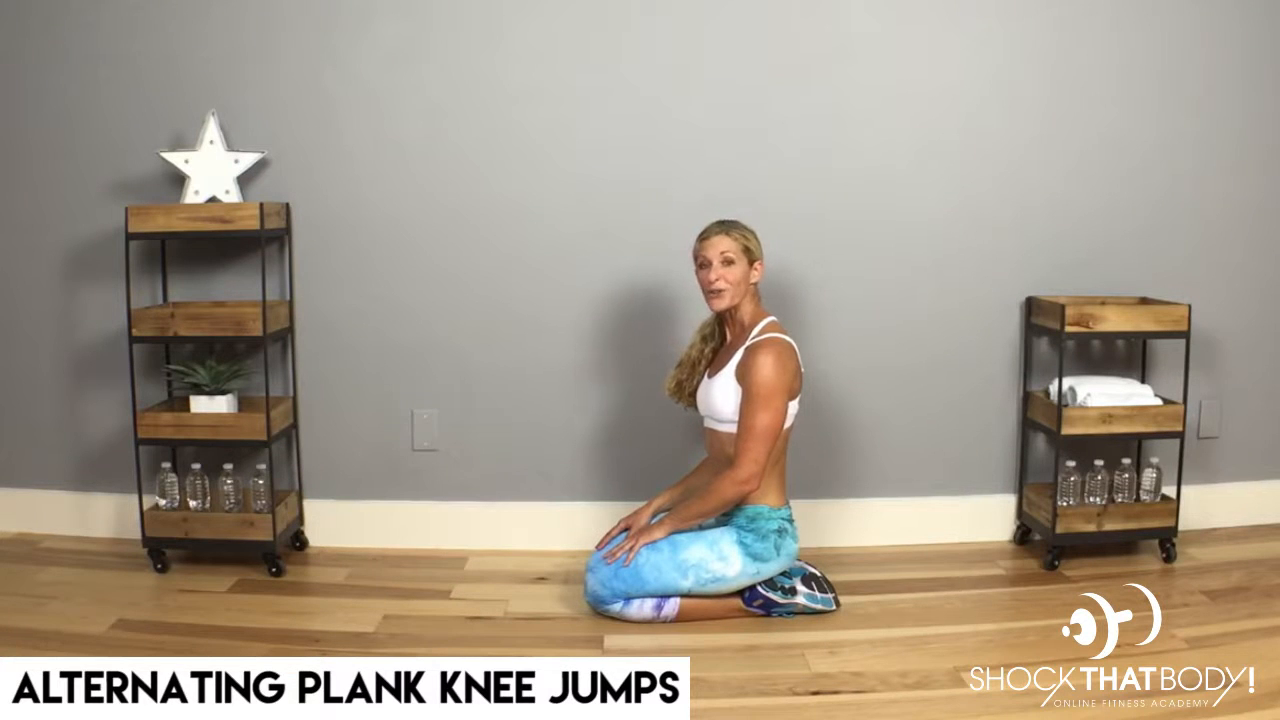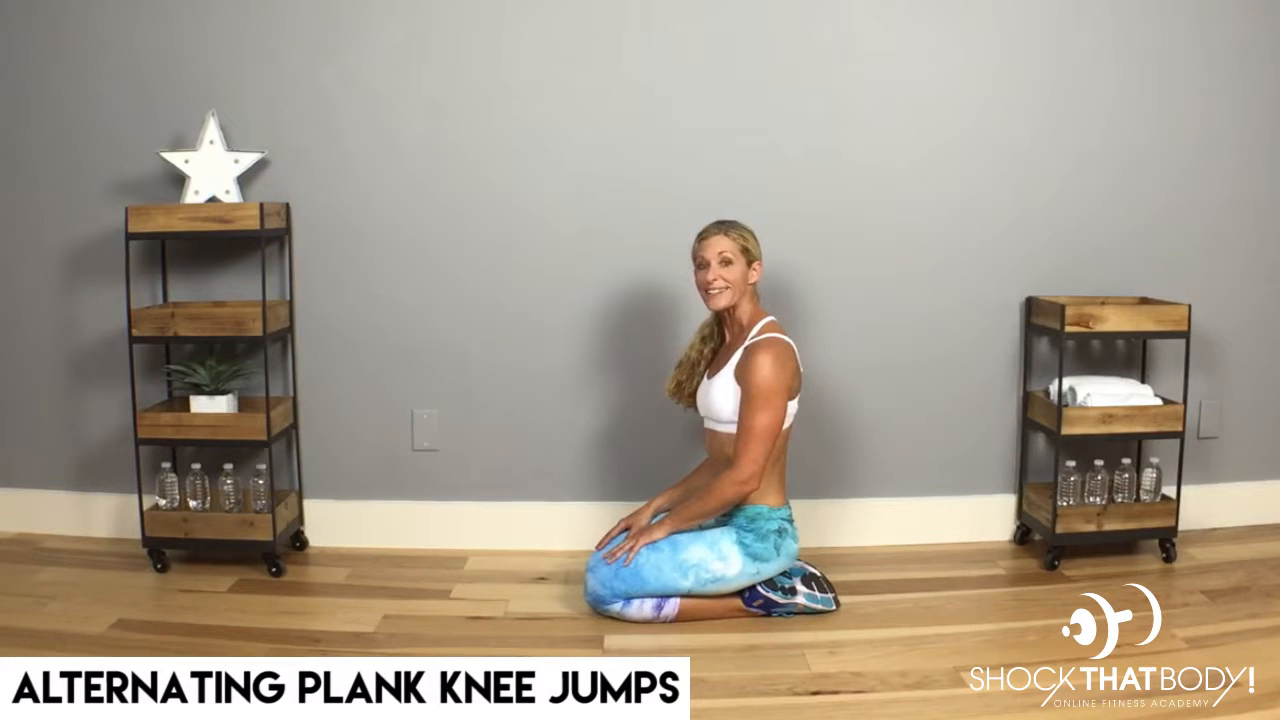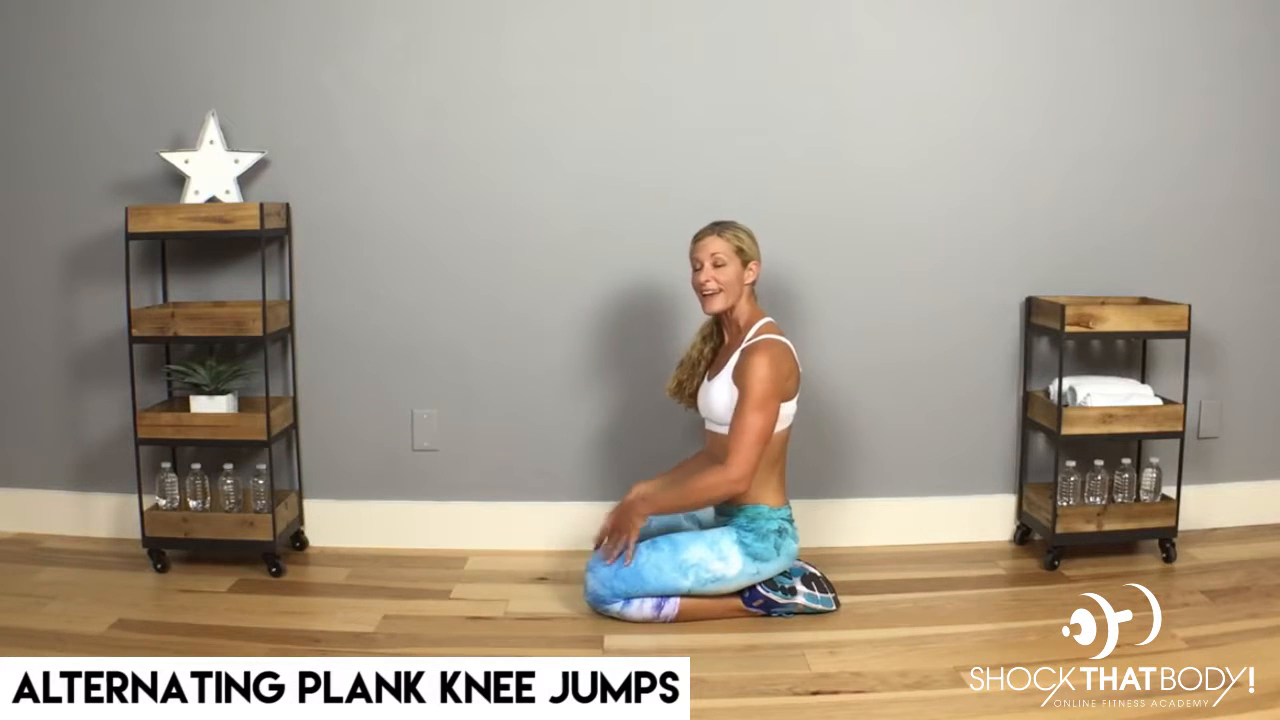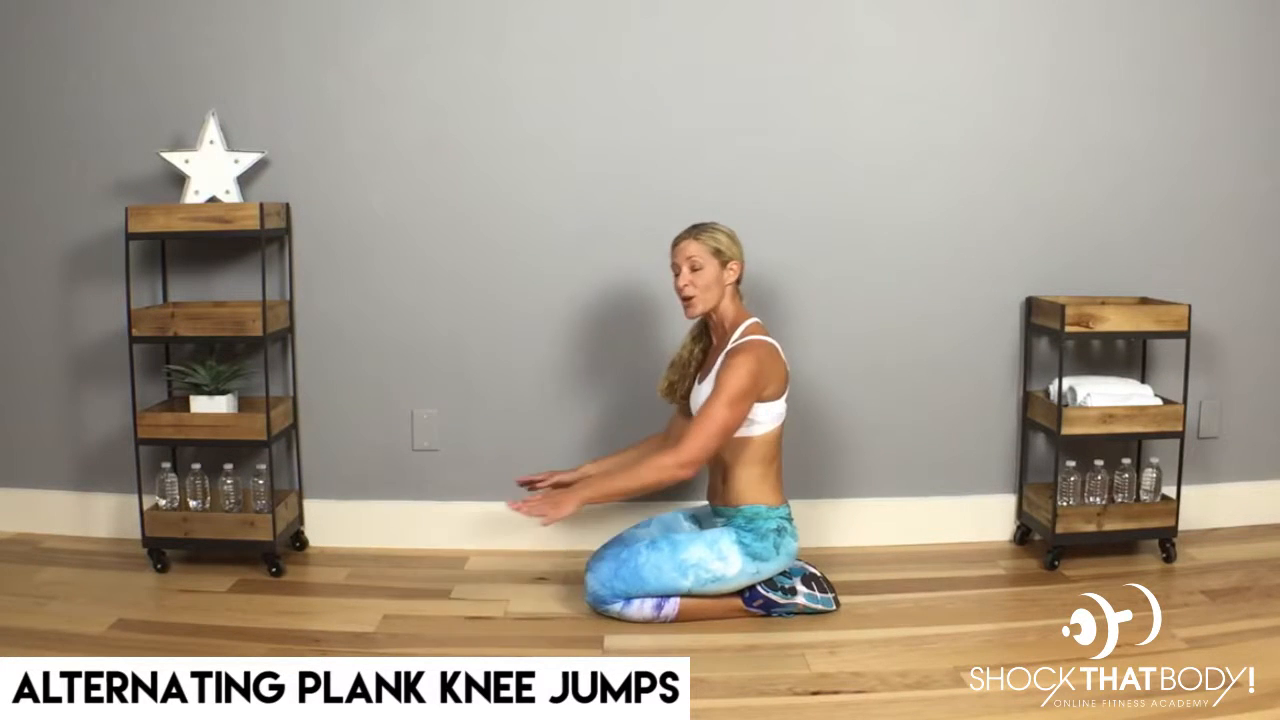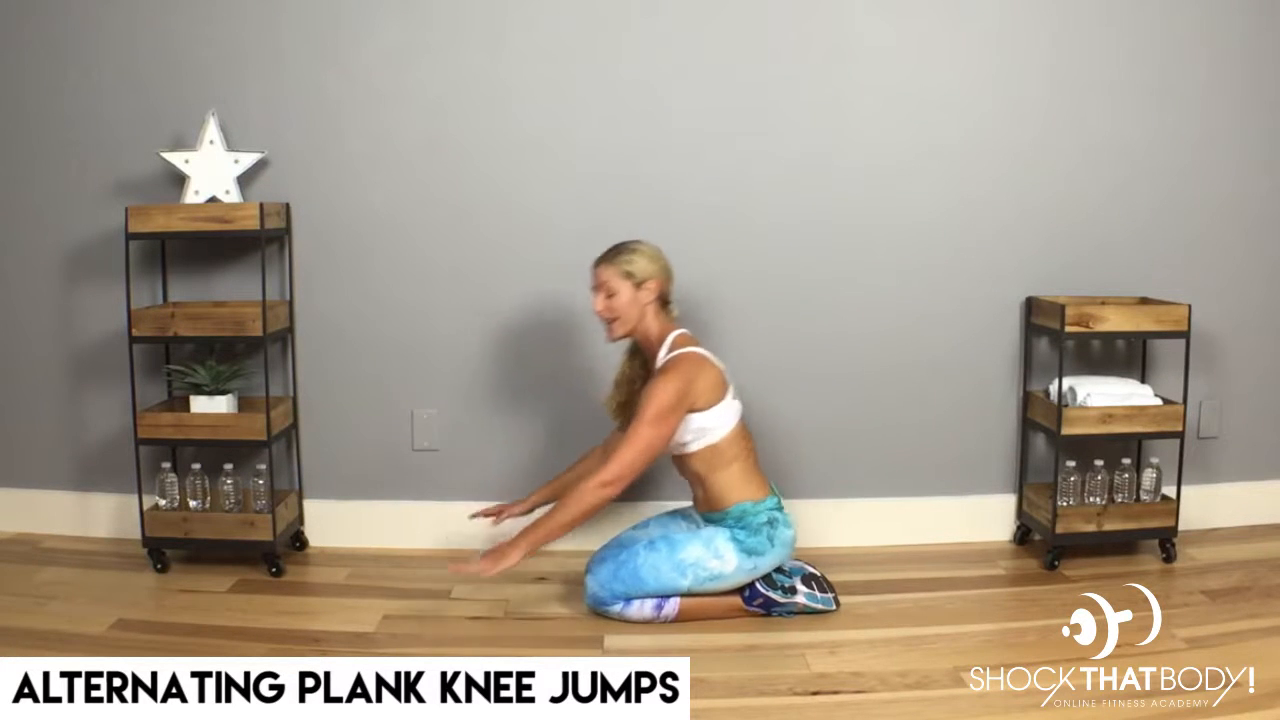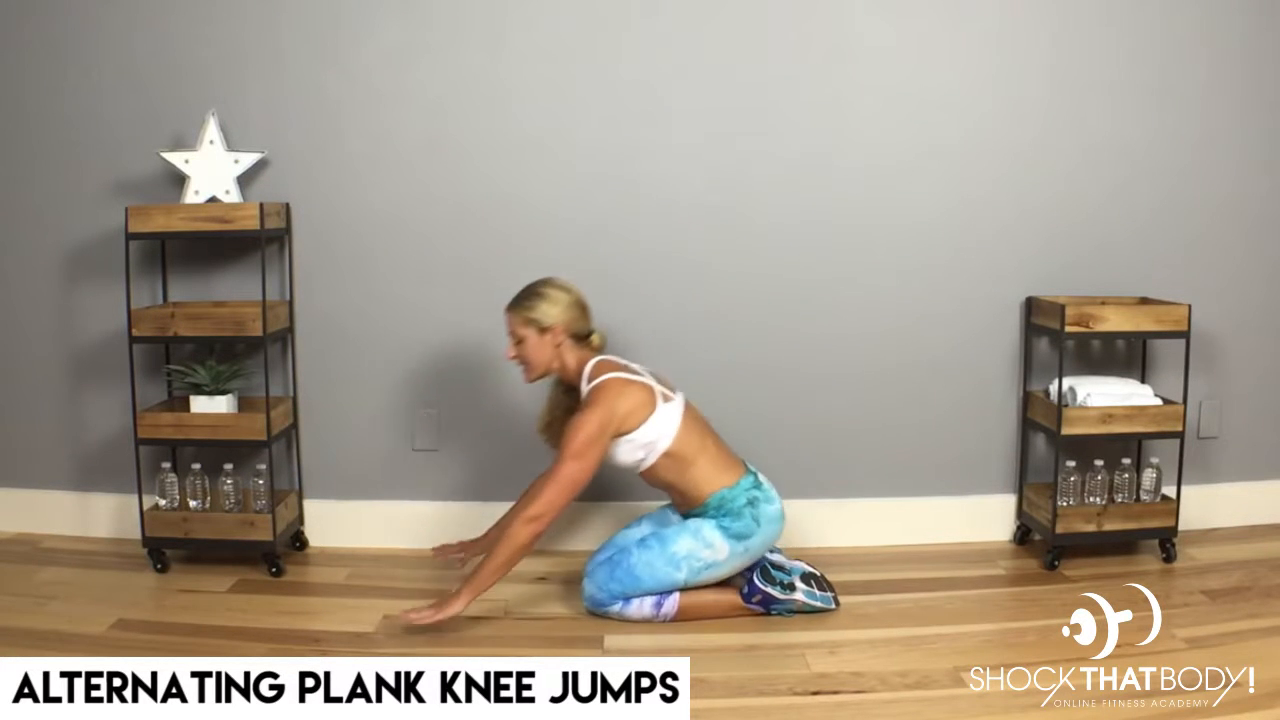
dt=0.3s
person 1, frame 1
left shoulder: (767, 353)
right shoulder: (723, 341)
left elbow: (744, 476)
left wrist: (665, 524)
right wrist: (654, 507)
left hip: (756, 533)
right hip: (727, 518)
left knee: (603, 584)
right knee: (607, 558)
left ankle: (759, 599)
right ankle: (771, 577)
person 1, frame 2
left shoulder: (766, 353)
right shoulder: (722, 342)
left elbow: (744, 476)
left wrist: (665, 525)
right wrist: (653, 507)
left hip: (756, 533)
right hip: (727, 519)
left knee: (604, 585)
right knee: (609, 559)
left ankle: (759, 598)
right ankle: (768, 577)
person 1, frame 3
left shoulder: (764, 355)
right shoulder: (722, 342)
left elbow: (734, 476)
left wrist: (644, 506)
right wrist: (645, 492)
left hip: (755, 533)
right hip: (726, 519)
left knee: (604, 584)
right knee: (608, 557)
left ankle: (760, 597)
right ankle: (764, 577)
person 1, frame 4
left shoulder: (750, 356)
right shoulder: (708, 344)
left elbow: (683, 461)
right elbow: (671, 437)
left wrist: (579, 495)
right wrist: (579, 474)
left hip: (755, 534)
right hip: (723, 520)
left knee: (605, 585)
right knee: (608, 562)
left ankle: (757, 598)
right ankle: (764, 576)
person 1, frame 5
left shoulder: (680, 371)
right shoulder: (652, 358)
left elbow: (610, 479)
right elbow: (612, 450)
left wrist: (519, 546)
right wrist: (530, 501)
left hip: (748, 532)
right hip: (713, 521)
left knee: (605, 587)
right knee: (605, 566)
left ankle: (758, 596)
right ankle: (758, 573)
person 1, frame 6
left shoulder: (605, 401)
right shoulder: (597, 376)
left elbow: (538, 515)
right elbow: (549, 483)
left wrist: (463, 596)
right wrist: (488, 541)
left hip: (739, 513)
right hip: (717, 508)
left knee: (603, 591)
right knee: (607, 567)
left ankle: (754, 594)
right ankle: (750, 565)
